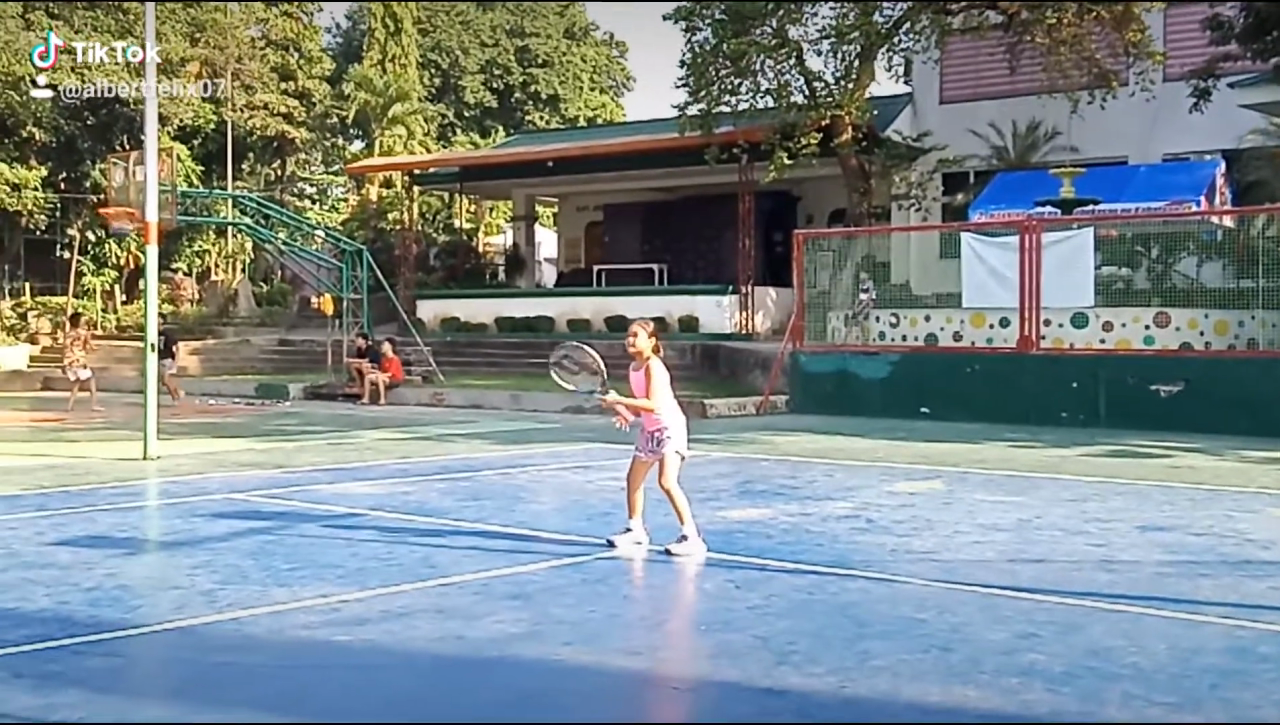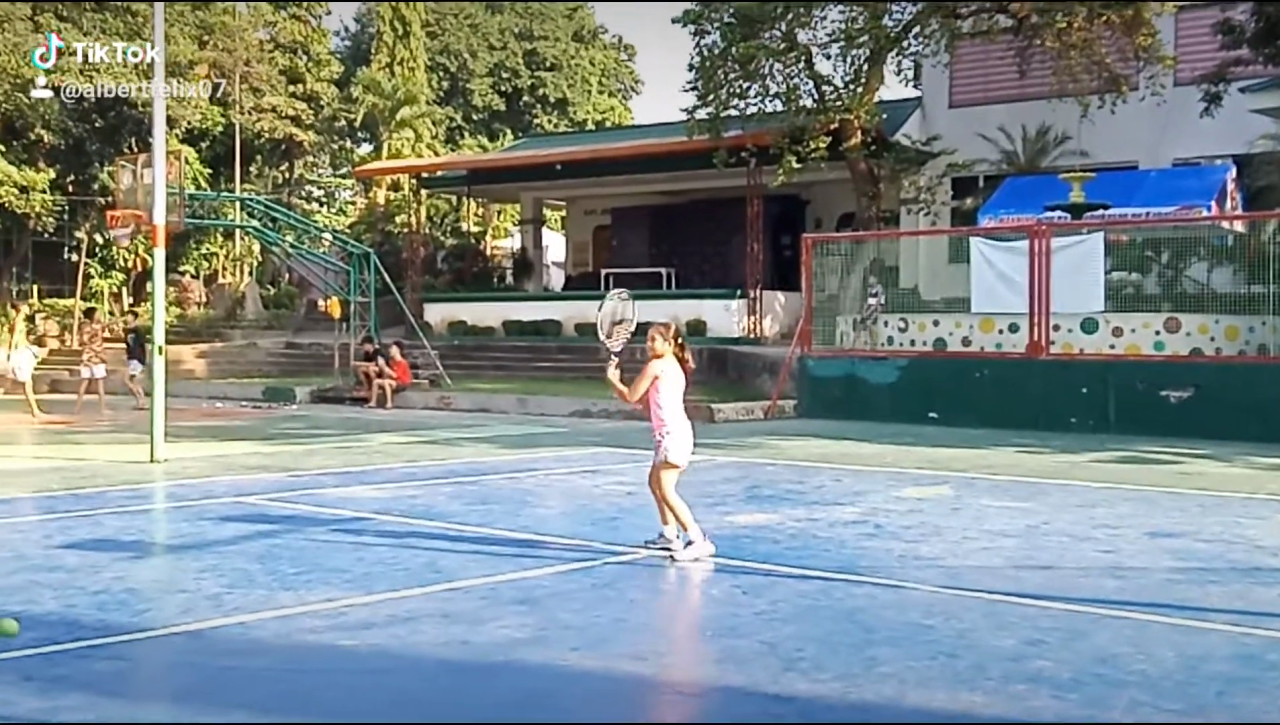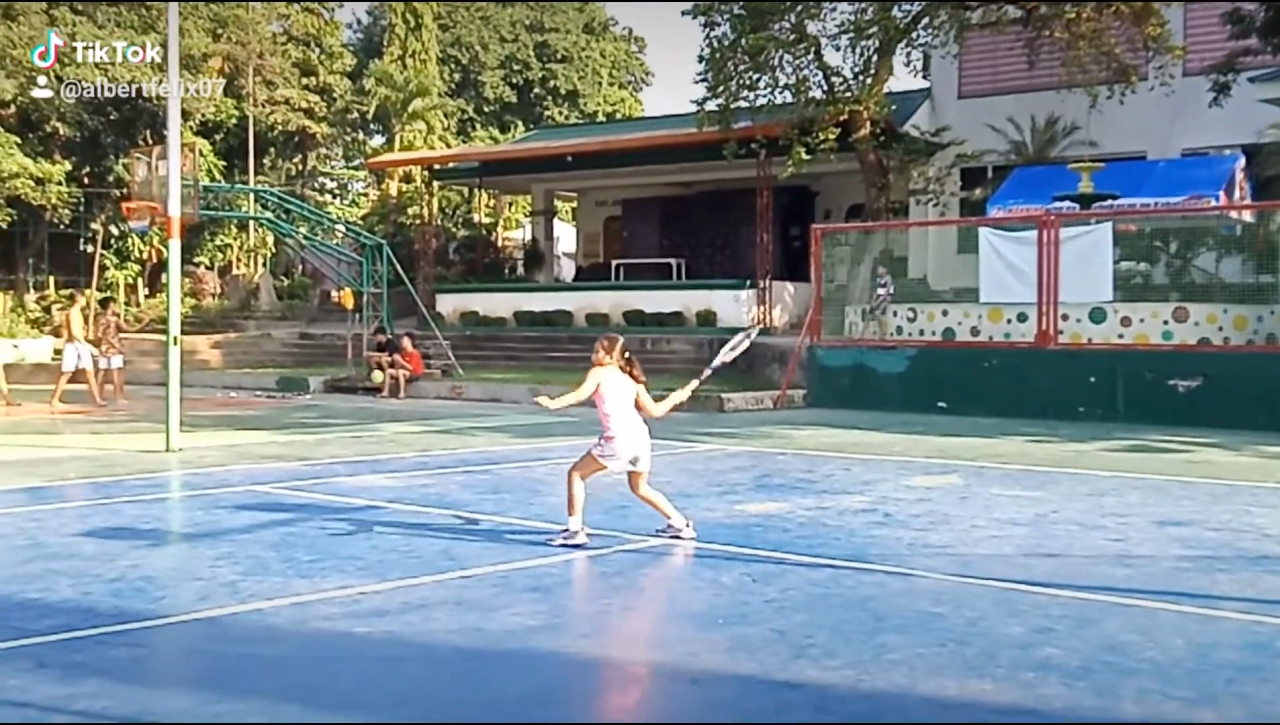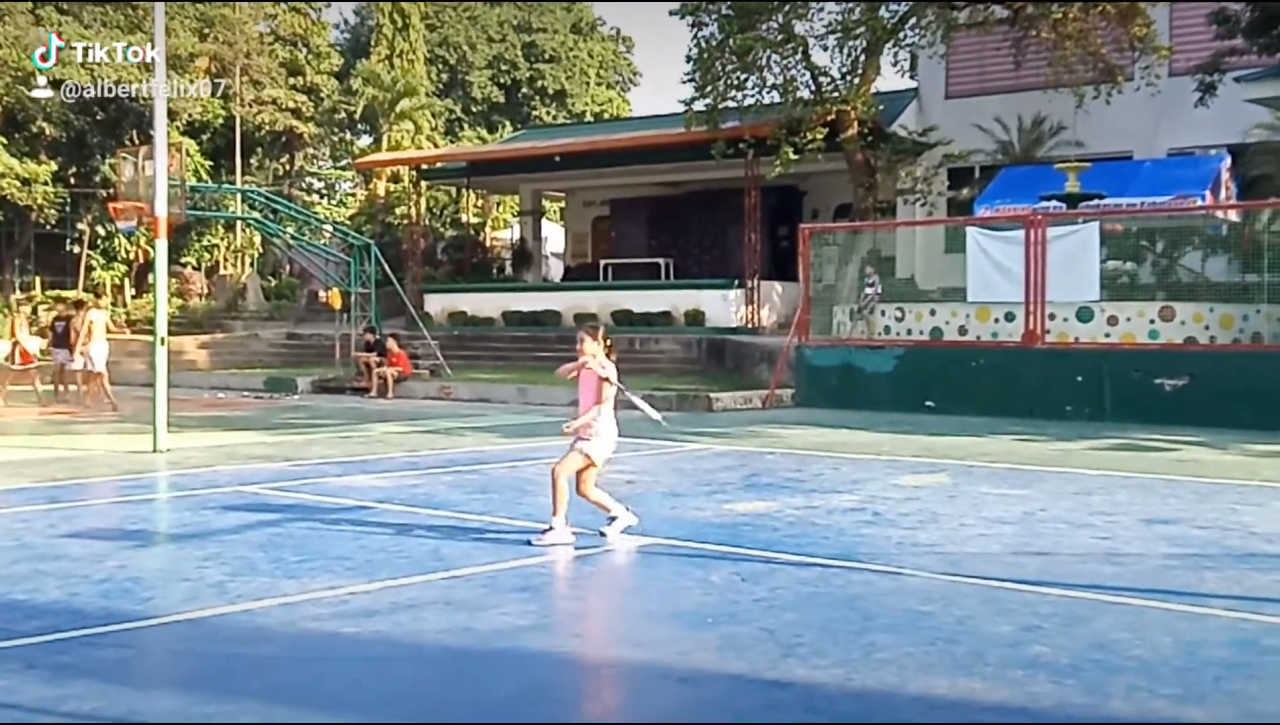
dt=0.5s
person 1, frame 1
left shoulder: (653, 366)
right shoulder: (634, 367)
left elbow: (652, 403)
left wrist: (619, 400)
right wrist: (626, 412)
left hip: (670, 428)
right hip: (649, 430)
left knee: (667, 482)
right knee: (634, 478)
left ankle: (691, 536)
right ankle: (636, 529)
person 1, frame 2
left shoulder: (656, 365)
right shoulder: (675, 368)
left elbow: (632, 397)
right elbow: (648, 399)
left wrist: (613, 380)
right wrist: (622, 389)
left hip: (672, 434)
right hip: (675, 434)
left knee: (663, 490)
right knee: (659, 485)
left ankle: (698, 541)
right ankle: (670, 534)
person 1, frame 3
left shoulder: (599, 373)
right shoulder: (631, 381)
left elbow: (581, 393)
right elbow: (655, 411)
left wrist: (554, 403)
right wrist: (679, 396)
left hip: (619, 439)
right hip: (640, 437)
left knee: (576, 474)
right knee: (640, 487)
left ankle: (575, 529)
right ankle: (680, 524)
person 1, frame 4
left shoulder: (607, 368)
right shoulder: (585, 364)
left elbow: (604, 406)
right elbow: (561, 373)
left wrist: (578, 422)
right wrist: (581, 363)
left hip: (601, 433)
right hip: (587, 433)
left knee: (560, 471)
right knee: (582, 486)
left ankle: (559, 529)
right ankle: (622, 515)
